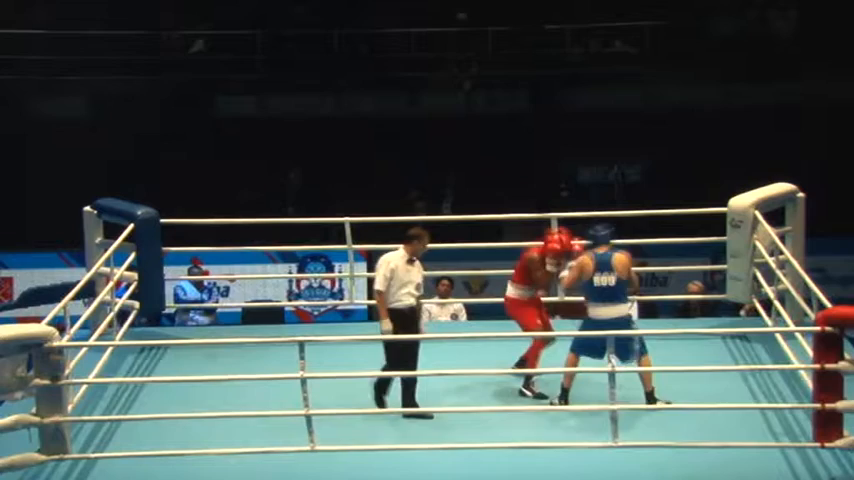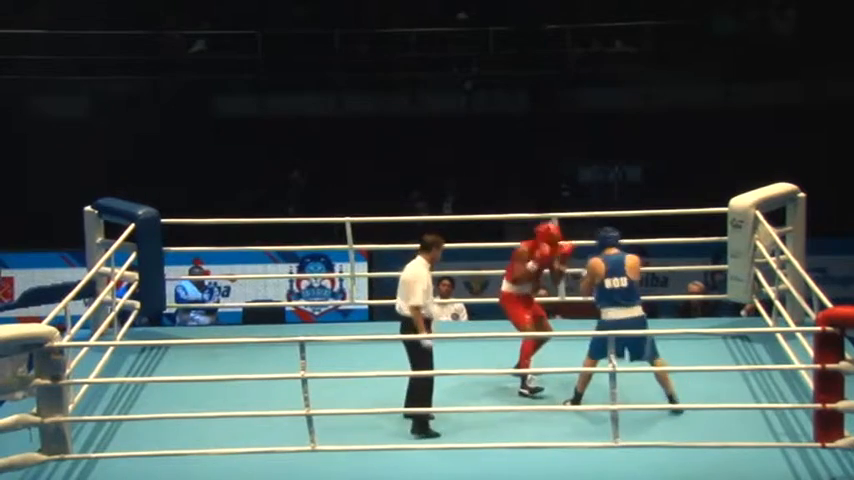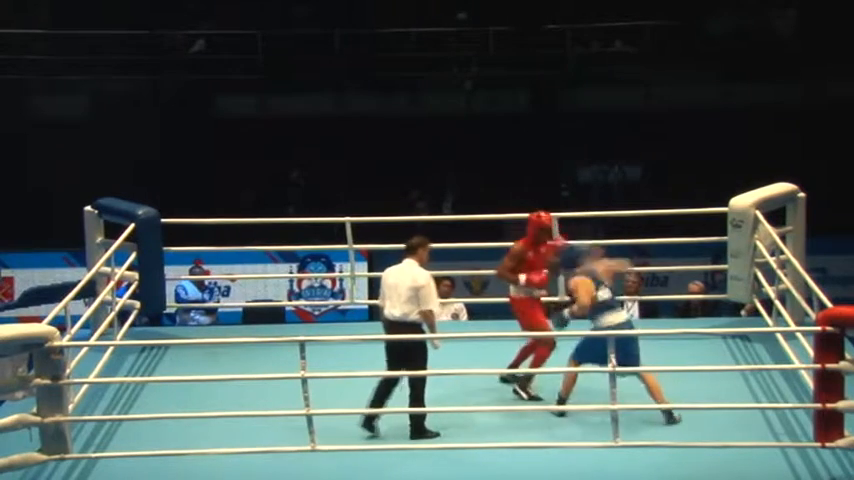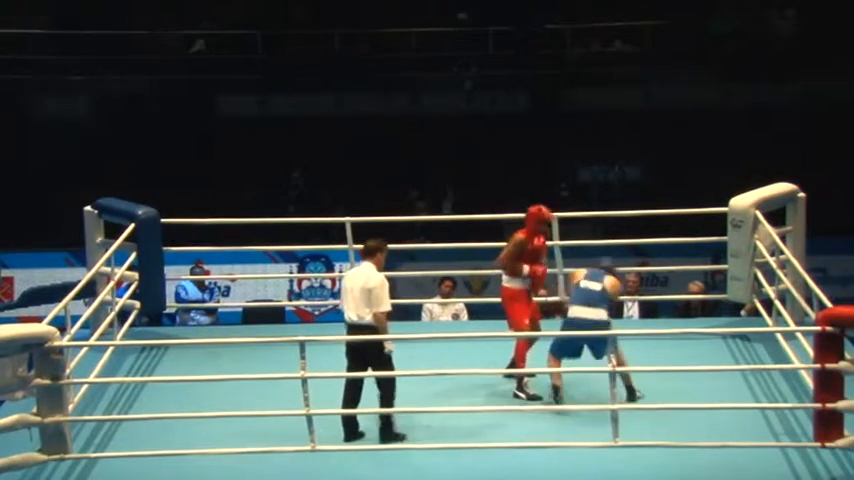
dt=0.7s
person 1, frame 1
left shoulder: (417, 265)
right shoulder: (389, 260)
right elbow: (379, 292)
left wrist: (419, 320)
right wrist: (384, 319)
left hip: (410, 316)
right hip: (394, 315)
left knee: (411, 364)
right knee: (394, 362)
left ankle: (409, 405)
right ankle: (380, 390)
person 1, frame 2
left shoulder: (420, 268)
right shoulder: (418, 272)
right elbow: (414, 307)
left wrist: (426, 329)
right wrist: (423, 333)
left hip: (415, 324)
right hip: (415, 326)
left knee: (420, 371)
right knee: (425, 373)
left ankle: (412, 408)
right ankle: (420, 424)
person 1, frame 3
left shoulder: (389, 273)
right shoulder: (423, 276)
left elbow: (382, 305)
right elbow: (427, 312)
right wrist: (434, 335)
left hip: (392, 330)
right hip: (412, 332)
left knee: (391, 376)
right knee: (417, 382)
left ankle: (370, 419)
right ankle: (418, 429)
person 1, frame 4
left shoulder: (348, 276)
right shoulder: (377, 278)
left elbow: (347, 307)
right elbow: (379, 315)
right wrist: (386, 339)
left hip: (352, 334)
right hip: (370, 335)
left knee: (353, 383)
right knee: (387, 383)
left ankle: (350, 430)
right ankle: (387, 431)
person 2, frame 1
left shoulder: (552, 255)
right shoulder: (534, 256)
right elbow: (544, 286)
right wrist: (552, 262)
left hip: (531, 298)
right hip: (516, 300)
left knee: (547, 336)
right knee: (540, 337)
left ankle: (522, 364)
right ankle: (527, 385)
person 2, frame 2
left shoulder: (551, 251)
right shoulder: (524, 249)
left elbow: (556, 280)
right elbow: (516, 278)
left wrist: (562, 262)
right wrist: (535, 262)
left hip: (527, 296)
right hip: (510, 296)
left knee: (546, 333)
right knee: (530, 333)
left ankle: (520, 366)
right ankle: (525, 383)
person 2, frame 3
left shoulder: (545, 245)
right shoulder: (520, 248)
left elbow: (553, 269)
right elbow: (501, 272)
left wrist: (557, 254)
right wrist: (524, 279)
left hip: (534, 299)
right hip: (522, 301)
left knee: (539, 340)
right knee: (549, 341)
left ankle: (509, 372)
right ankle: (524, 385)
person 2, frame 4
left shoulder: (538, 239)
right shoulder: (521, 238)
left elbow: (540, 266)
right elbow: (502, 262)
right wrist: (528, 269)
left hip: (525, 290)
right hip: (512, 292)
left knee: (534, 331)
right knee: (524, 333)
left ankle: (513, 366)
right ankle: (520, 386)
person 3, frame 1
left shoulder: (583, 260)
right shoulder: (622, 258)
left elbow: (565, 284)
right elbow: (634, 286)
left wrist: (568, 271)
left hip: (596, 319)
right hip: (621, 318)
left knee: (574, 352)
right knee: (642, 356)
left ankle: (563, 397)
right ankle: (651, 399)
person 3, frame 2
left shoulder: (595, 263)
right shoulder: (634, 260)
left elbow: (586, 291)
left hip: (610, 321)
right hip: (636, 319)
left knee: (592, 358)
right knee: (655, 359)
left ankle: (576, 399)
right ankle: (672, 400)
person 3, frame 3
left shoulder: (576, 282)
right shoulder: (599, 268)
left elbow: (584, 306)
right elbow: (624, 265)
left wrist: (568, 313)
left hip: (605, 330)
right hip: (625, 324)
left knee: (575, 362)
right knee: (640, 371)
left ankle: (560, 404)
right ankle: (668, 412)
person 3, frame 4
left shoulder: (577, 273)
right shoulder: (614, 282)
left hip: (575, 321)
right hip: (600, 323)
left knee: (554, 355)
right knee: (614, 352)
left ankle: (557, 394)
right ankle: (631, 392)
